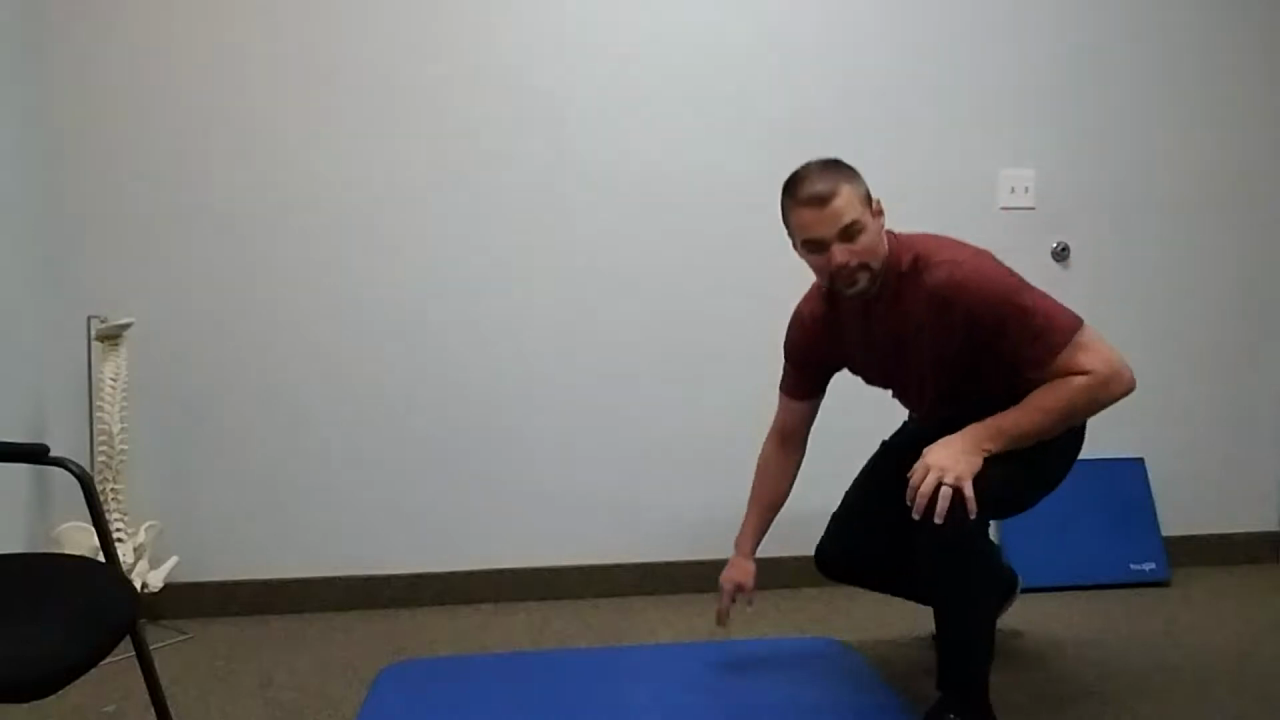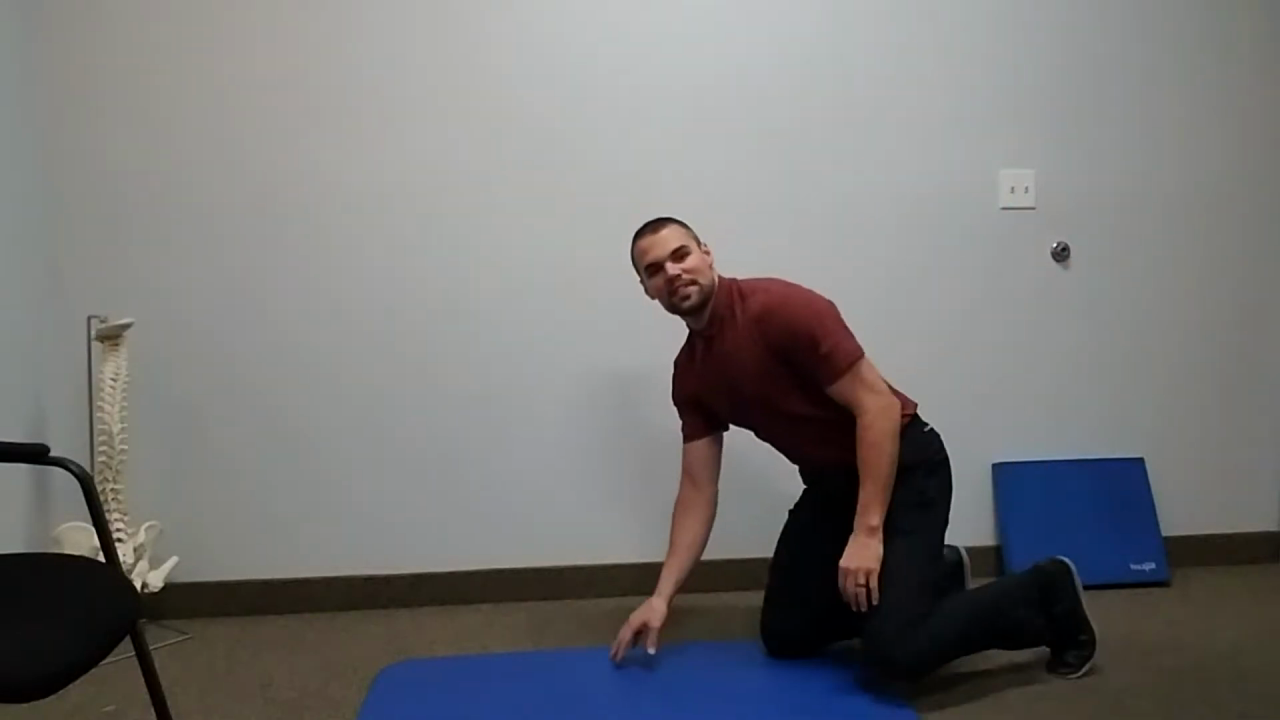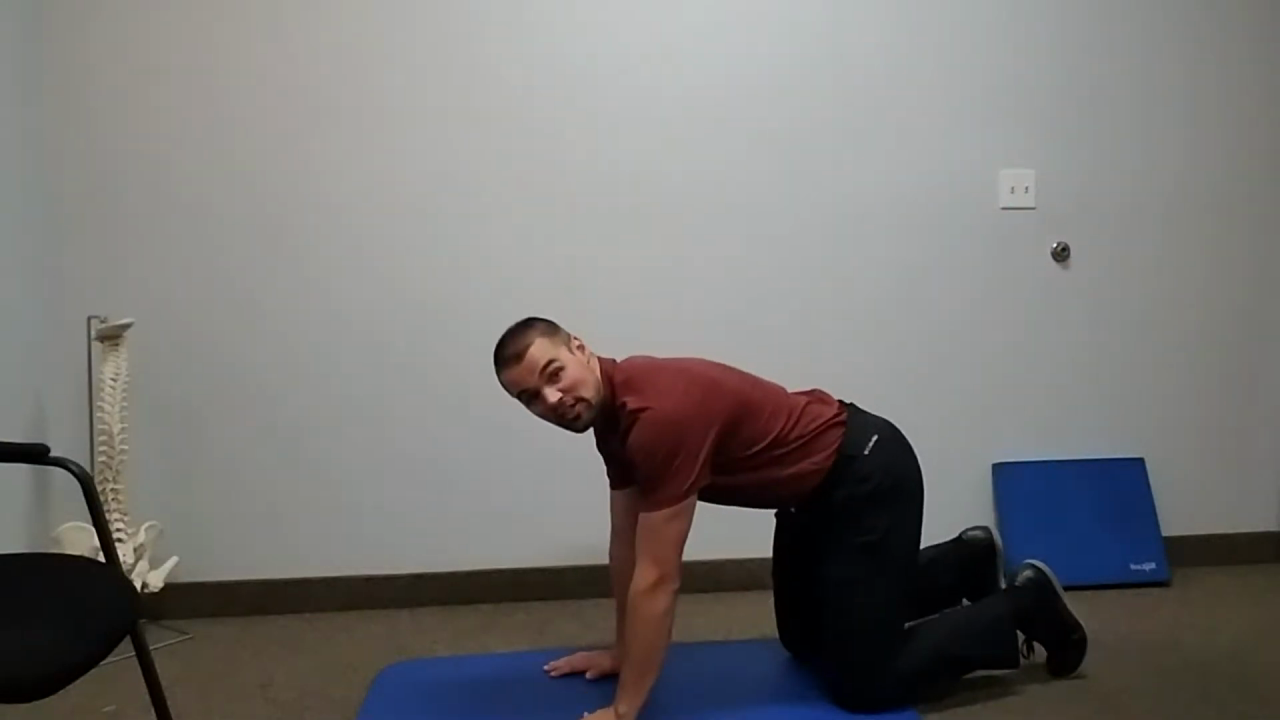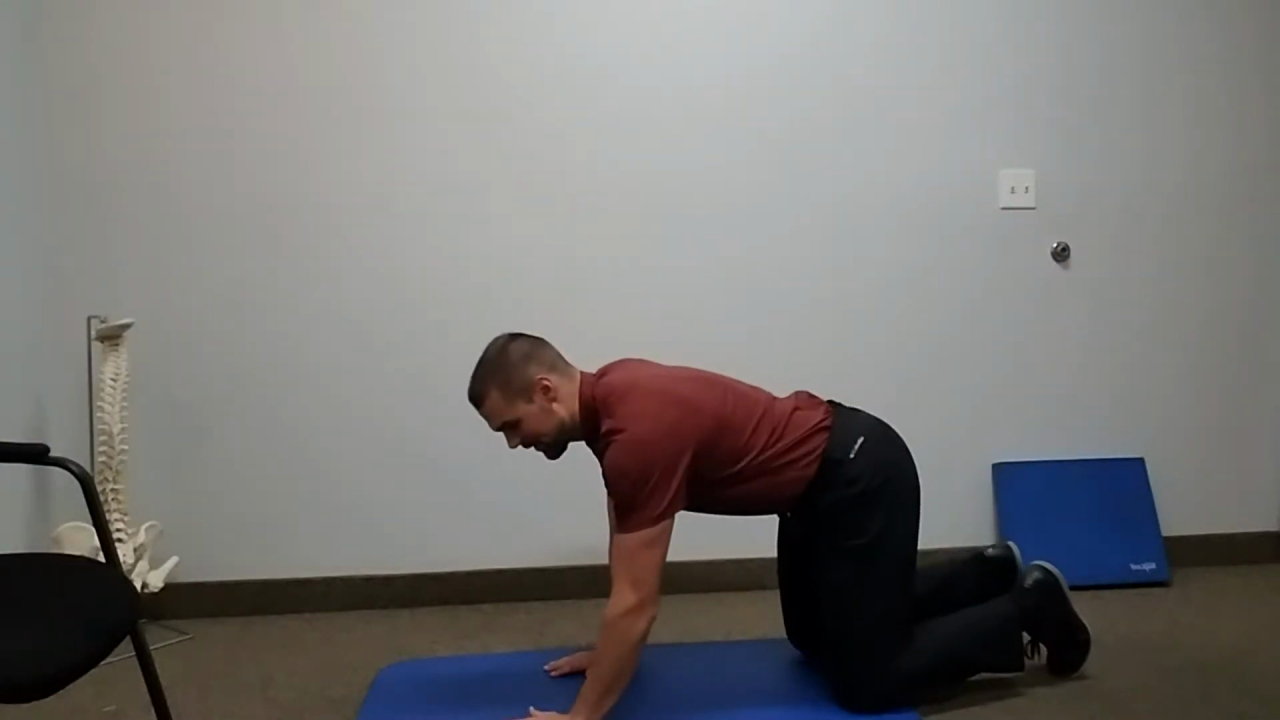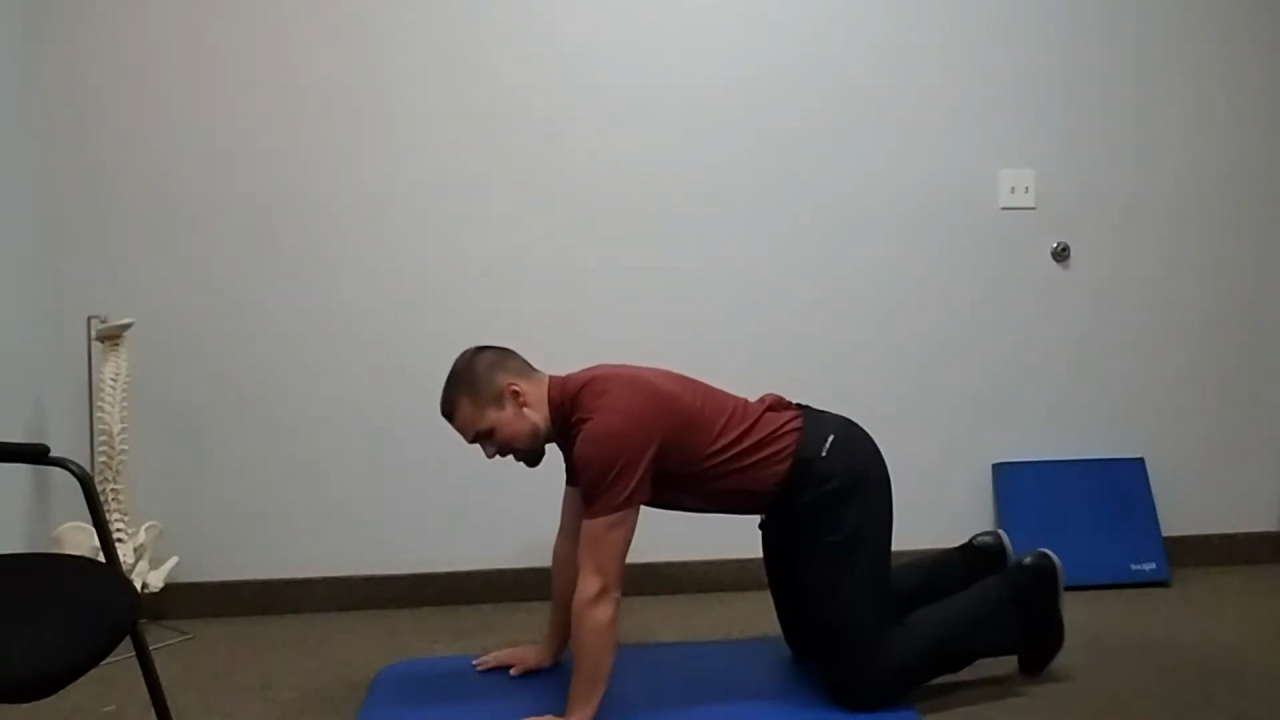
dt=1s
person 1, frame 1
left shoulder: (962, 281)
right shoulder: (814, 322)
left elbow: (1107, 374)
right elbow: (787, 438)
left wrist: (976, 440)
right wrist: (745, 551)
left hip: (1024, 430)
right hip: (937, 428)
left knee: (942, 506)
right knee: (844, 553)
right ankle: (983, 585)
person 1, frame 2
left shoulder: (778, 309)
right shoulder: (690, 374)
left elbow: (877, 406)
right elbow: (697, 489)
left wrist: (868, 533)
right wrist: (661, 596)
left hip: (904, 464)
right hip: (832, 481)
left knee: (896, 650)
right knee: (786, 635)
left ankle: (1043, 590)
right ankle: (932, 572)
person 1, frame 3
left shoulder: (659, 416)
right shoulder: (611, 411)
left elbow: (656, 581)
right elbow: (626, 544)
right wrist: (621, 651)
left hip: (867, 475)
right hip: (814, 484)
right knee: (805, 639)
left ankle: (1023, 606)
right ankle: (966, 563)
person 1, frame 4
left shoulder: (639, 434)
right shoulder: (609, 394)
left elbow: (634, 602)
right elbow: (627, 542)
right wrist: (613, 652)
left hip: (862, 478)
right hip: (822, 477)
right knee: (813, 640)
left ankle: (1028, 607)
right ankle: (987, 575)
person 1, frame 5
left shoulder: (607, 429)
right shoulder: (581, 408)
left elbow: (598, 590)
right elbow: (570, 546)
right wrist: (548, 647)
left hip: (833, 477)
right hip: (799, 479)
right knee: (813, 641)
left ankle: (1020, 593)
right ankle: (976, 564)
